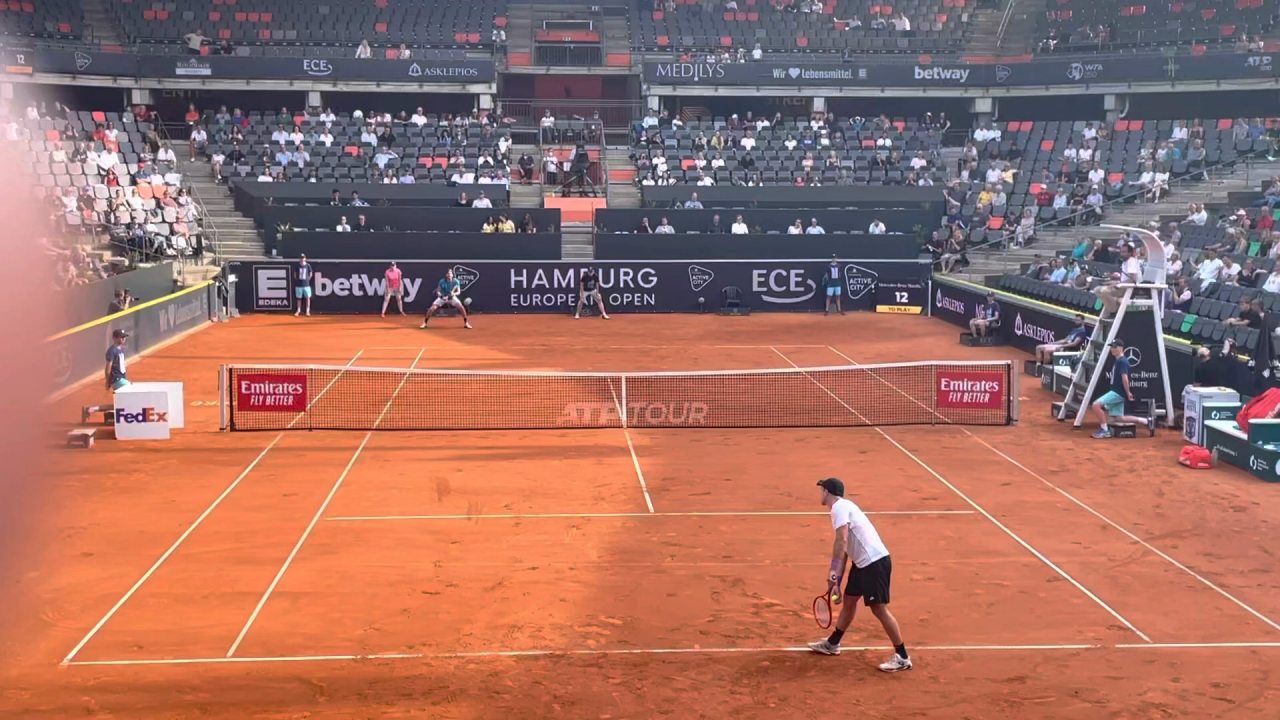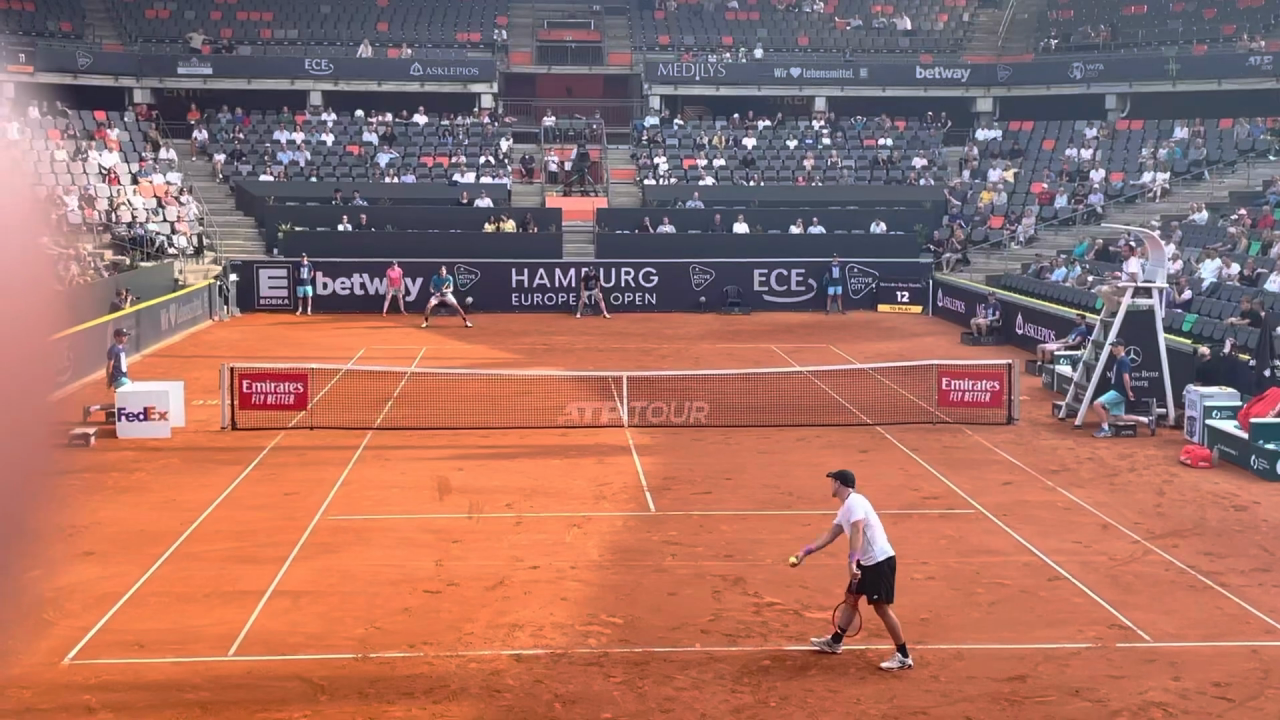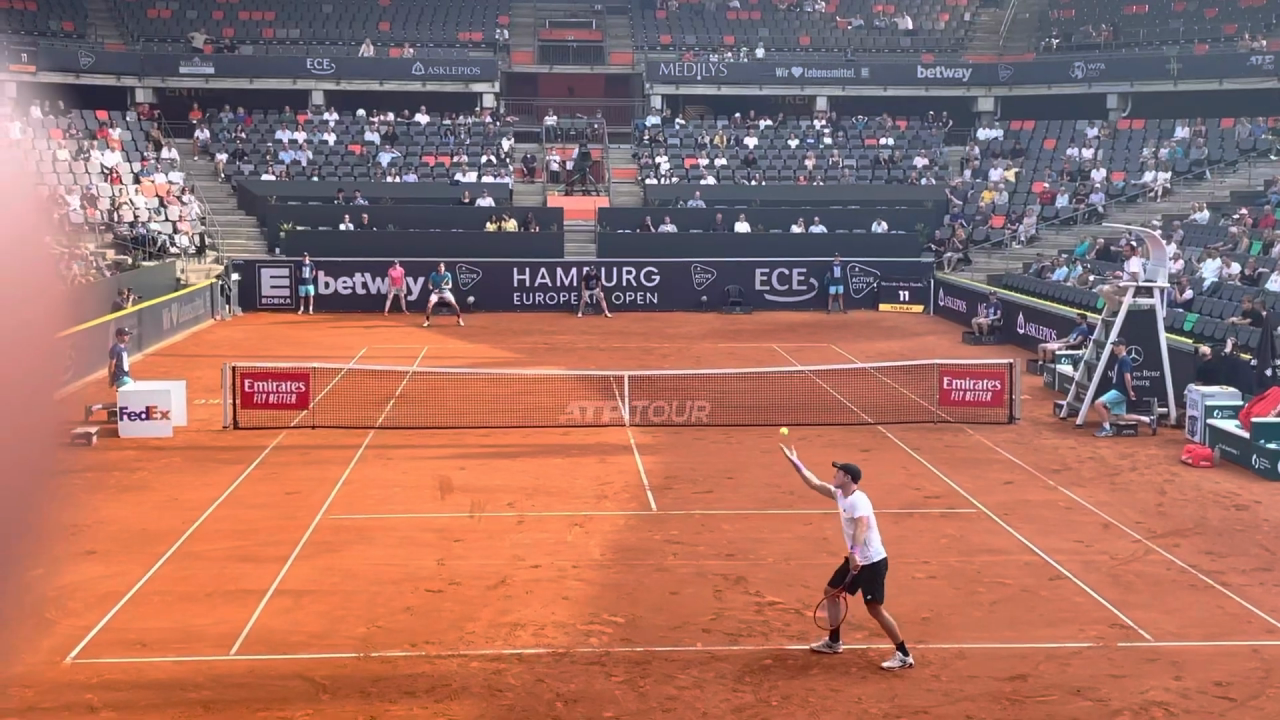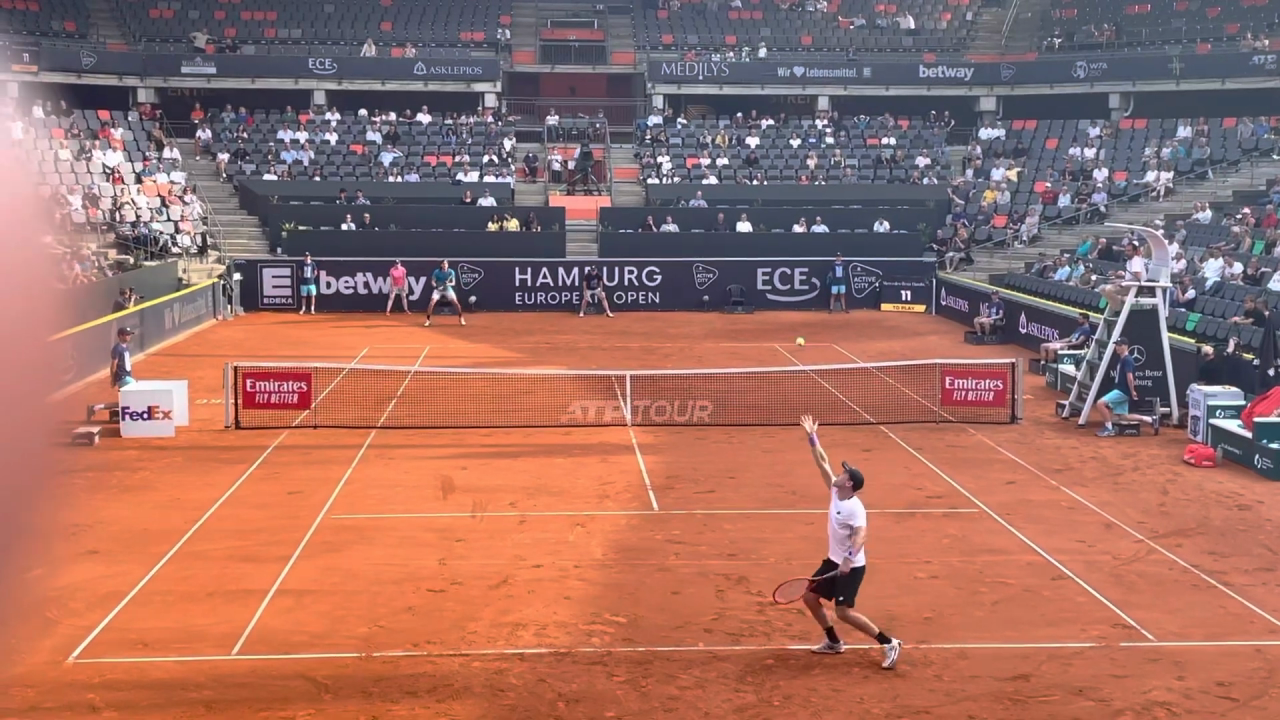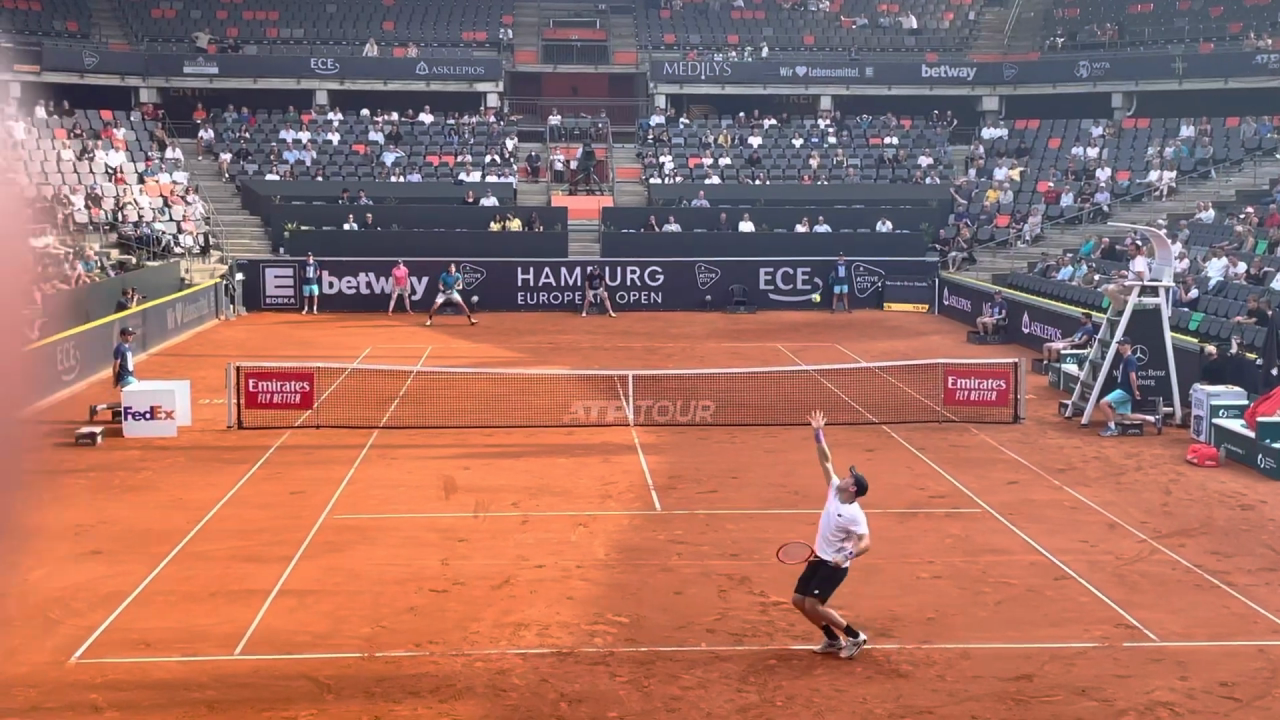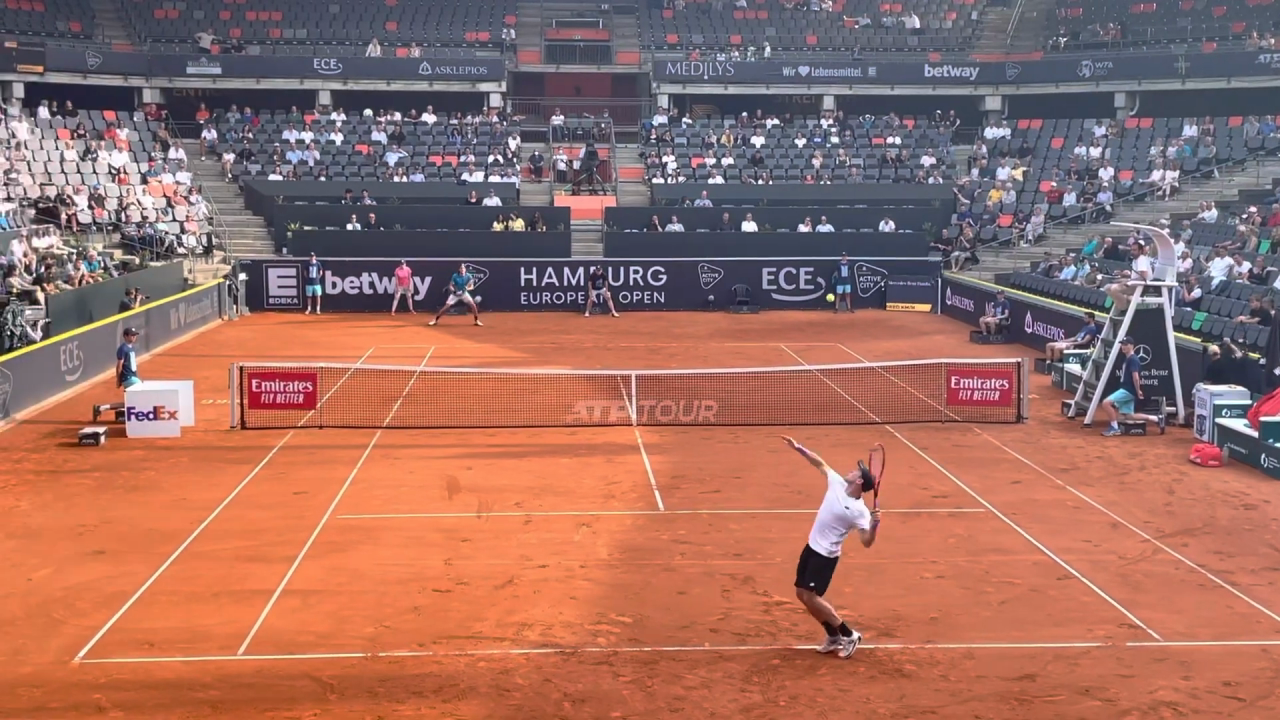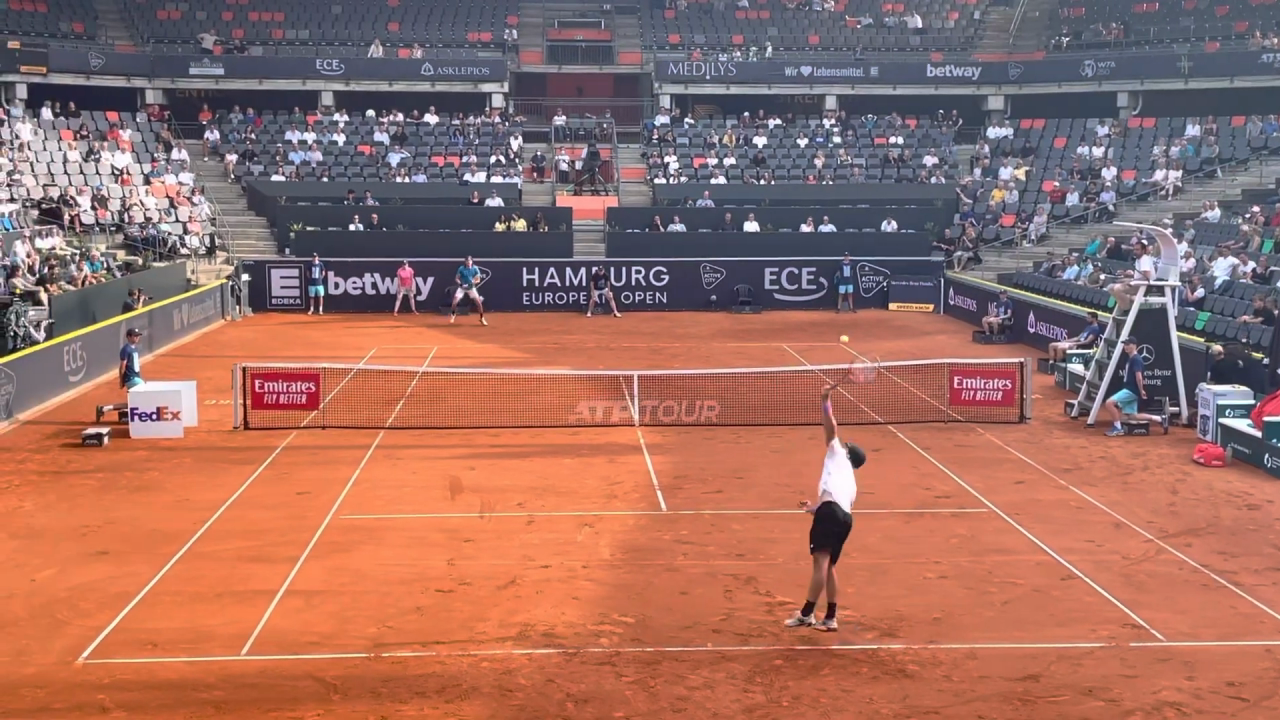
dt=0.2s
person 1, frame 1
left shoulder: (839, 507)
right shoulder: (842, 508)
left elbow: (841, 542)
right elbow: (843, 549)
left wrist: (833, 572)
right wrist: (835, 578)
left hip: (875, 562)
right hip: (862, 563)
left knee: (879, 608)
right knee: (848, 600)
left ankle: (902, 657)
right ankle: (832, 643)
person 1, frame 2
left shoulder: (856, 503)
right shoulder: (843, 511)
left elbow: (857, 535)
right elbow: (829, 536)
left wrist: (851, 563)
right wrist: (805, 552)
left hip: (880, 561)
right hip: (865, 563)
left knee: (882, 608)
right knee: (851, 598)
left ankle: (903, 656)
right ankle: (835, 641)
person 1, frame 3
left shoulder: (859, 500)
right shoulder: (841, 494)
left elbow: (861, 528)
right elbow: (814, 483)
left wrist: (855, 554)
right wrist: (794, 461)
left hip: (872, 562)
right hip: (855, 559)
left knee: (875, 609)
right knee: (830, 594)
left ankle: (903, 655)
right ankle: (833, 642)
person 1, frame 4
left shoulder: (855, 509)
right shoulder: (836, 492)
left elbow: (861, 538)
right elbow: (822, 463)
left wrist: (848, 560)
right wrist: (811, 435)
left hip: (851, 566)
right hip: (833, 561)
left knee: (844, 612)
right knee: (810, 597)
left ankle: (888, 643)
right ankle: (834, 642)
person 1, frame 5
left shoulder: (855, 515)
right shoulder: (835, 491)
left elbow: (866, 542)
right elbow: (825, 460)
left wrist: (848, 555)
right wrist: (818, 432)
left hip: (834, 566)
right hip: (819, 559)
left knee: (812, 605)
right knee: (798, 600)
left ankle: (855, 636)
right ankle: (833, 640)
person 1, frame 6
left shoulder: (860, 512)
right shoulder: (840, 485)
left elbow: (867, 543)
right elbow: (820, 464)
left wrist: (875, 525)
right wrist: (798, 447)
left hip: (826, 555)
right hip: (812, 548)
left knee: (812, 598)
right knee: (803, 595)
left ankle: (849, 635)
right ankle: (835, 636)
person 1, frame 7
left shoulder: (840, 458)
right shoulder: (850, 484)
left elbow: (830, 425)
left wrist: (828, 393)
right wrist: (817, 507)
left hip: (830, 511)
right hip: (843, 519)
left knee: (820, 563)
right knee: (827, 566)
left ankle: (806, 615)
right ankle: (830, 617)
